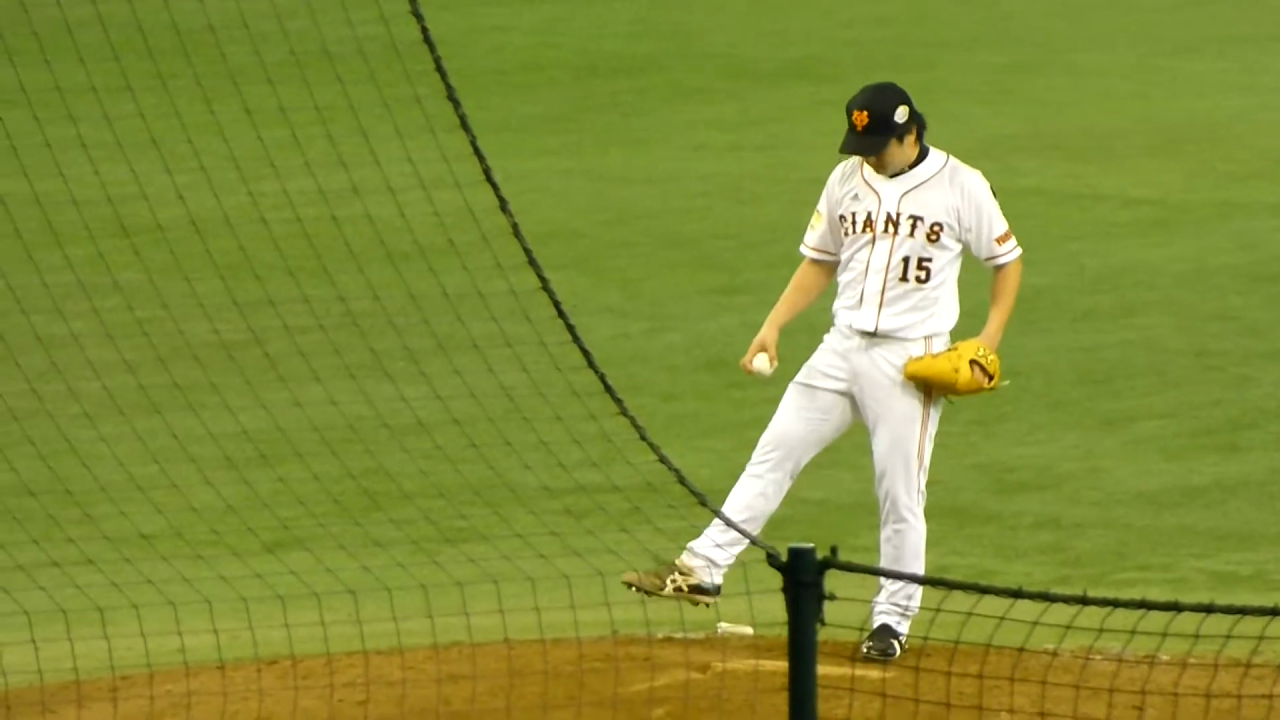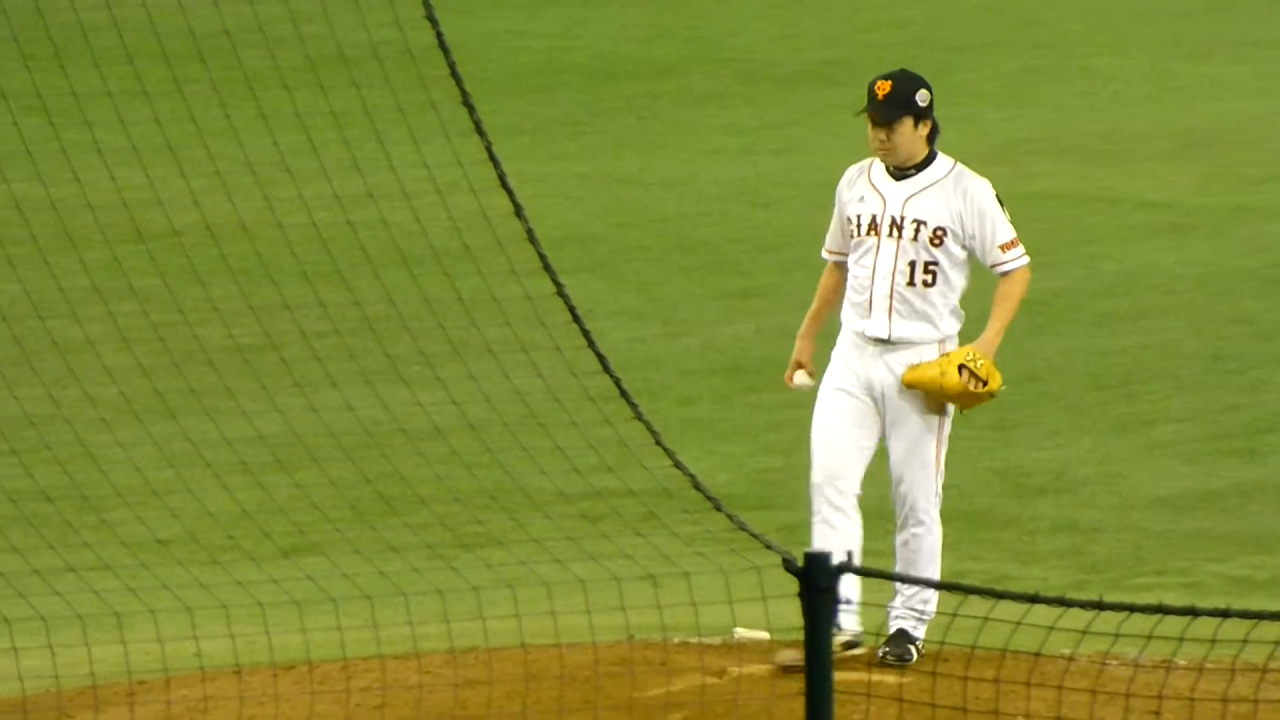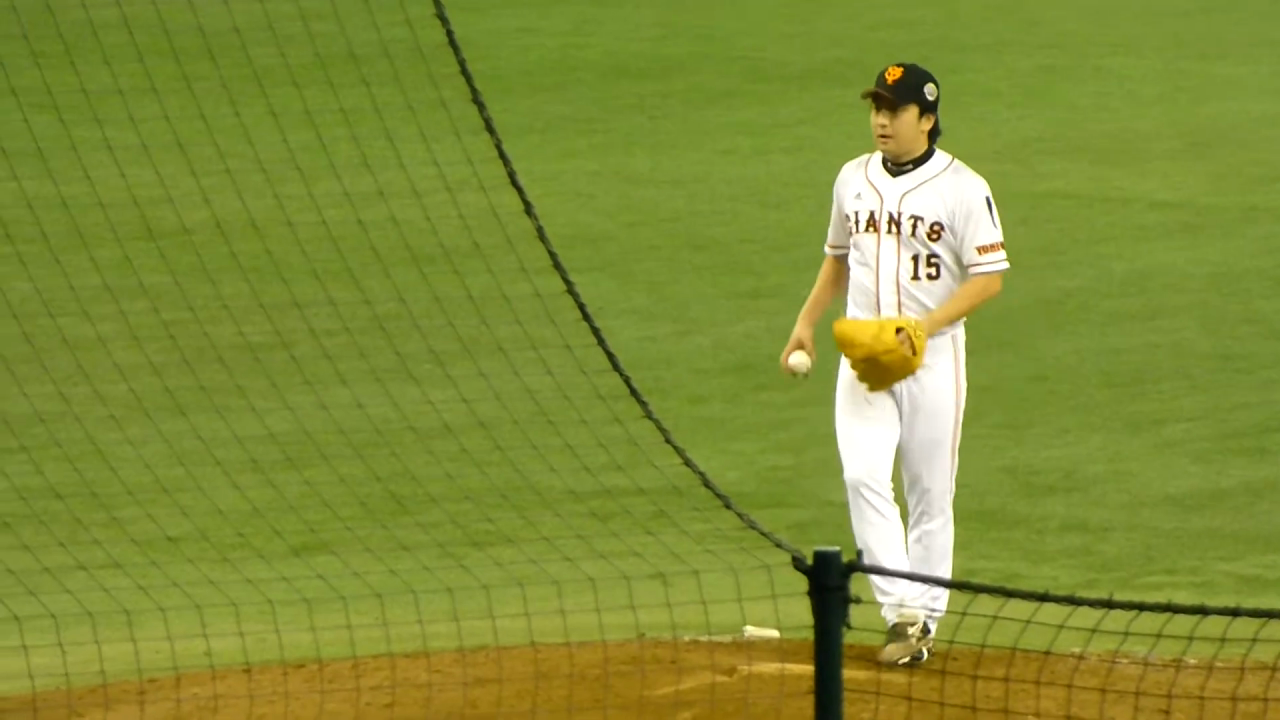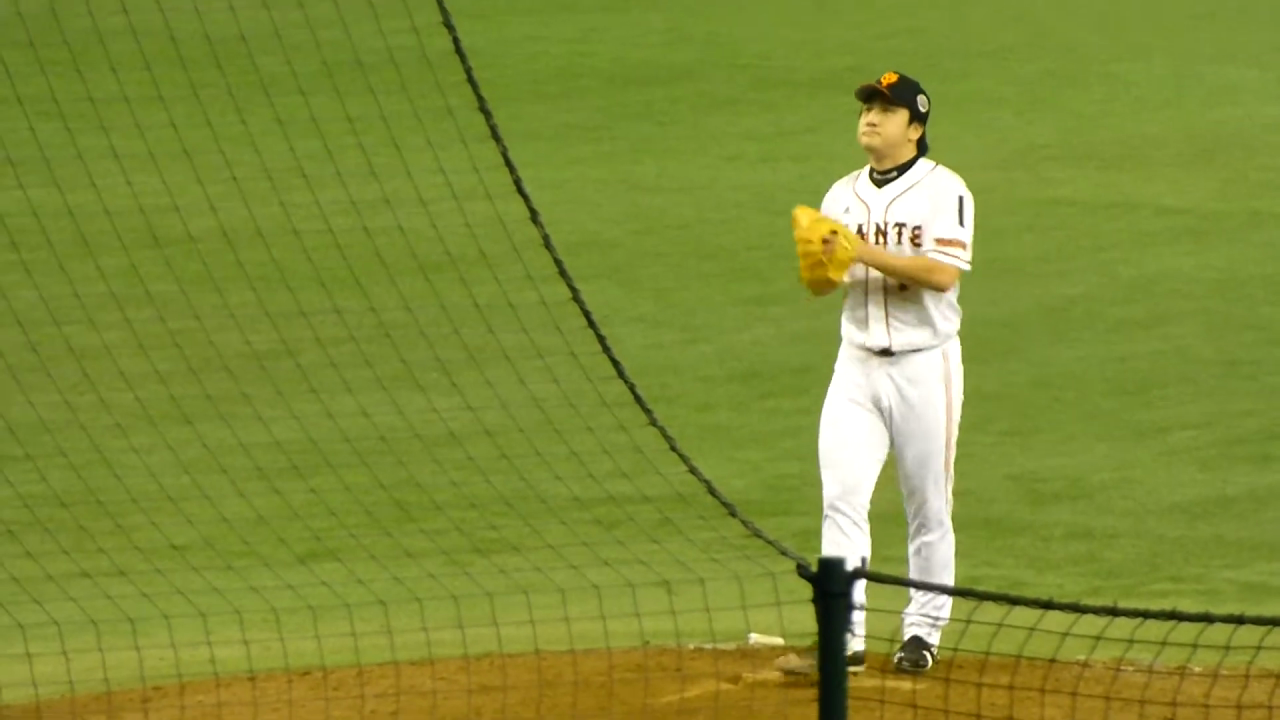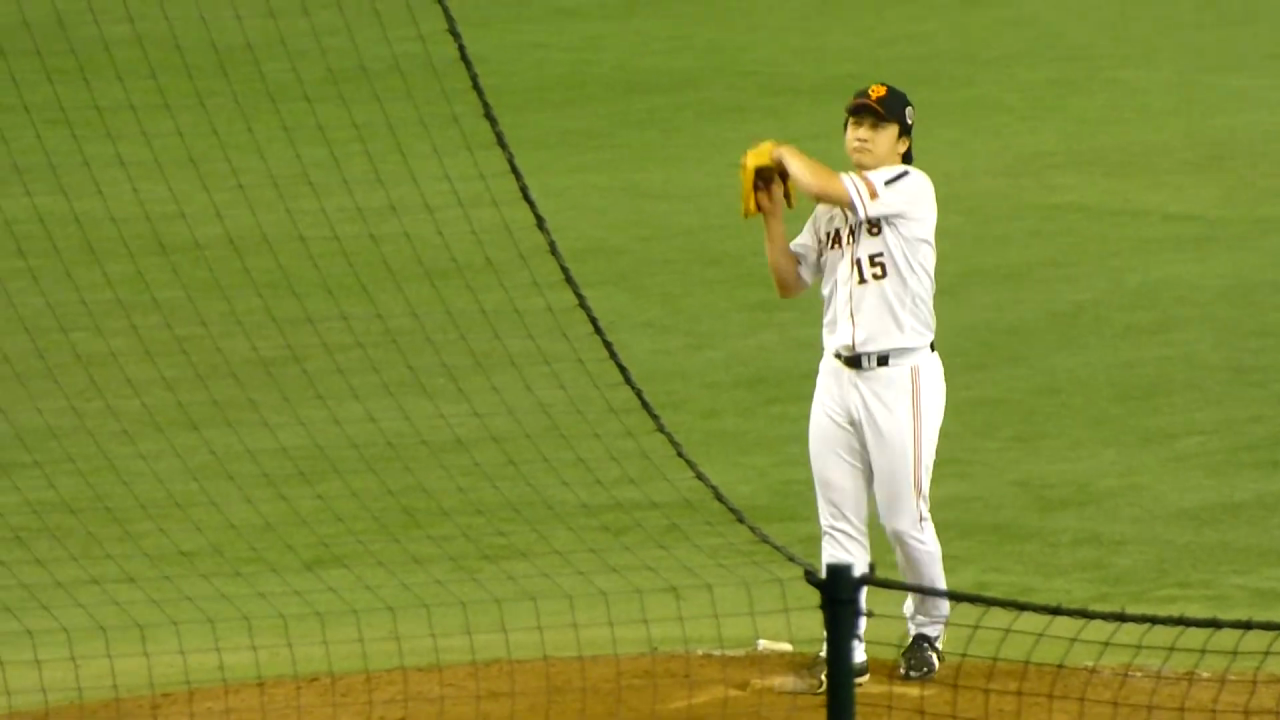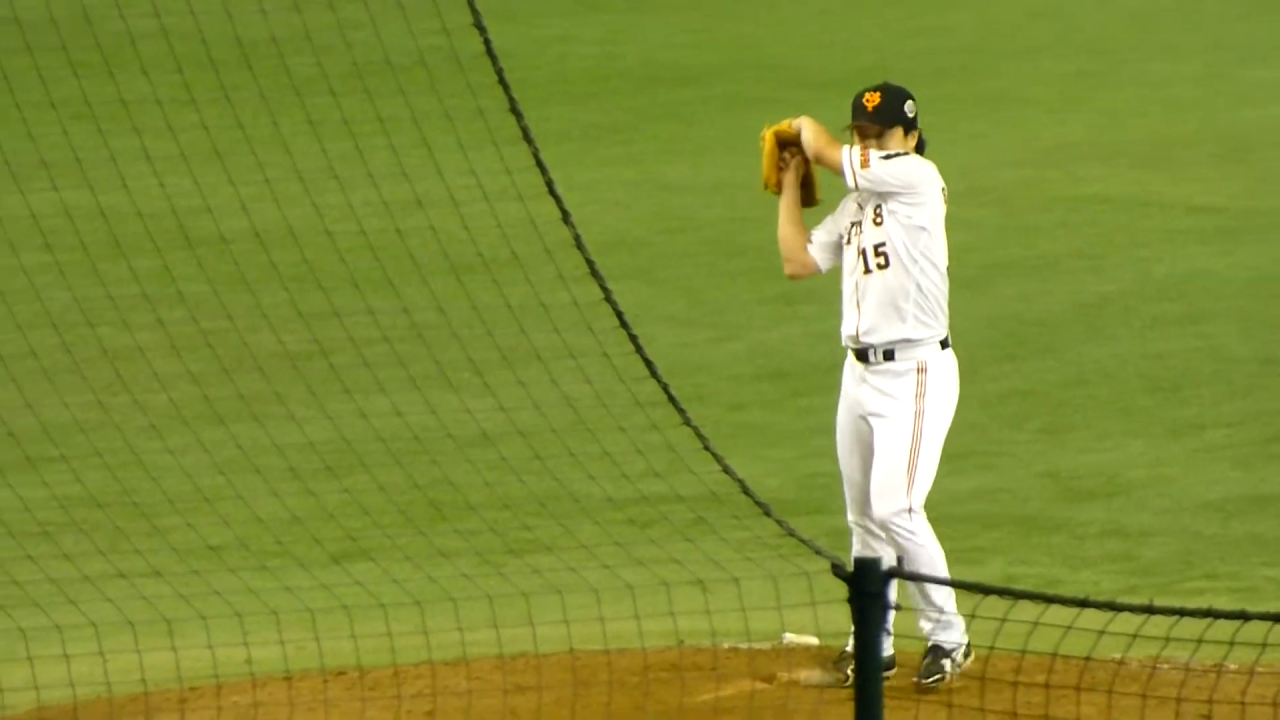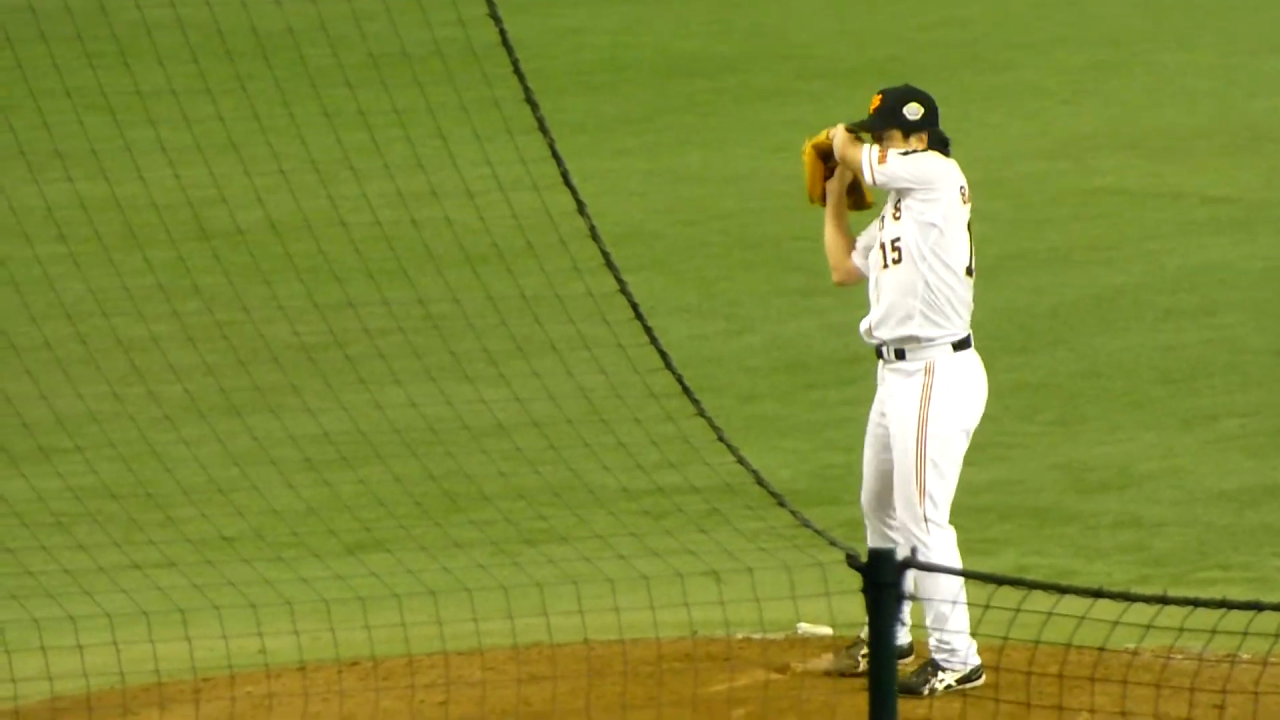
dt=0.3s
person 1, frame 1
left shoulder: (963, 186)
right shoulder: (847, 178)
left elbow: (1008, 260)
right elbow: (820, 260)
left wrist: (991, 336)
right wrist: (772, 326)
left hip: (911, 361)
right hip: (841, 349)
left knee: (899, 496)
right knee: (774, 456)
left ankle: (893, 618)
right ankle: (700, 568)
person 1, frame 2
left shoulder: (968, 191)
right shoulder: (854, 181)
left elbow: (1015, 270)
left wrist: (987, 342)
right wrist: (806, 335)
left hip: (925, 363)
right hip: (854, 357)
left knee: (917, 501)
right knee: (830, 484)
left ankle: (909, 625)
right ankle: (841, 626)
person 1, frame 3
left shoulder: (962, 186)
right shoulder: (852, 177)
left elbow: (990, 276)
left wrist: (924, 325)
right wrist: (806, 321)
left hip: (931, 358)
left knee: (929, 496)
right knee: (864, 480)
left ankle: (923, 617)
right ankle: (904, 615)
person 1, frame 4
left shoulder: (944, 189)
right shoulder: (844, 192)
left elbow: (944, 276)
left wrist: (864, 250)
left hip: (927, 368)
right hip: (858, 367)
left knee: (927, 510)
right knee: (842, 500)
left ankle: (925, 630)
right ankle: (843, 637)
person 1, frame 5
left shoulder: (911, 187)
right shoulder: (828, 209)
left elbow: (827, 186)
right elbow: (789, 285)
left wrist: (784, 153)
right wrist: (773, 219)
left hip: (902, 378)
right hip: (837, 378)
left knee: (904, 519)
right knee: (839, 524)
left ankle: (927, 628)
right ankle: (845, 651)
person 1, frame 6
left shoulder: (918, 177)
right shoulder: (856, 203)
left elbow: (824, 148)
right elbow: (796, 262)
left wrist: (804, 126)
right wrist: (790, 184)
left hip: (917, 374)
right hip: (860, 372)
left knee: (897, 510)
right knee: (866, 519)
left ankle: (947, 637)
right ankle: (872, 647)
person 1, frame 7
left shoulder: (937, 174)
right shoulder: (898, 203)
left elbow: (850, 151)
right elbow: (843, 269)
left wrist: (841, 137)
right wrist: (835, 195)
left hip: (937, 377)
right hip: (897, 373)
left knee: (921, 519)
right knee: (881, 510)
left ankle: (957, 657)
right ankle: (888, 636)
